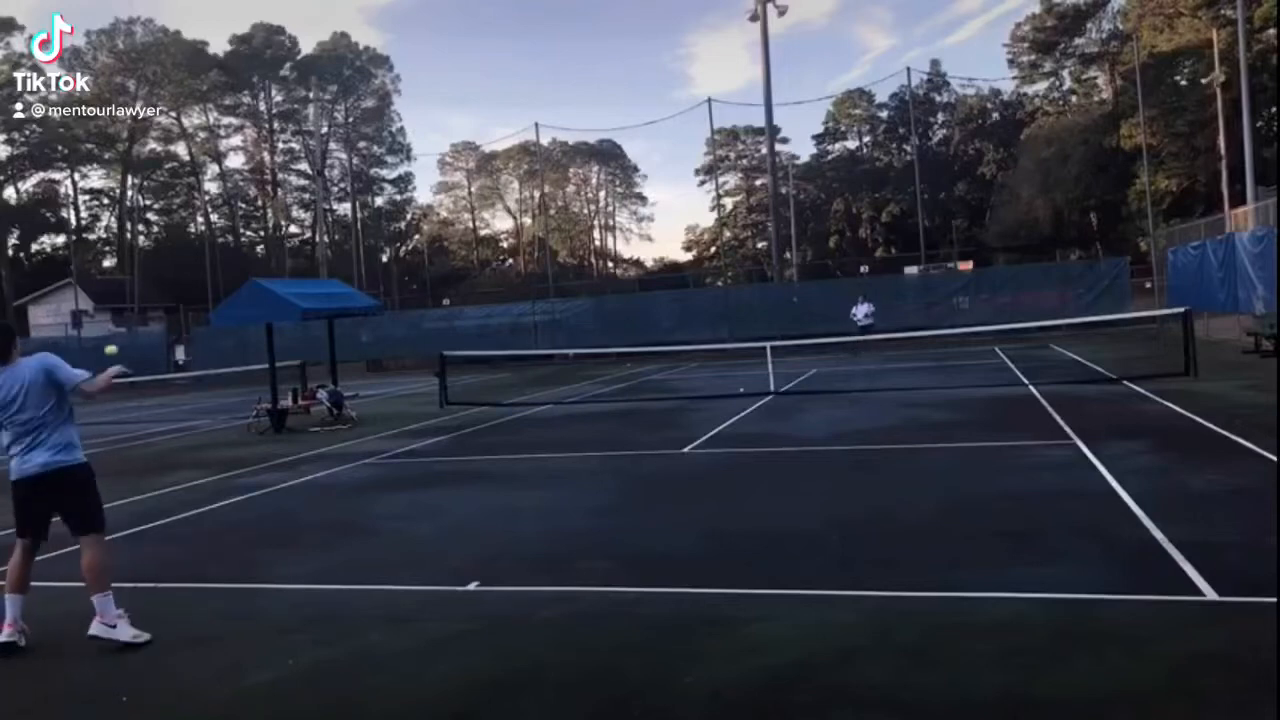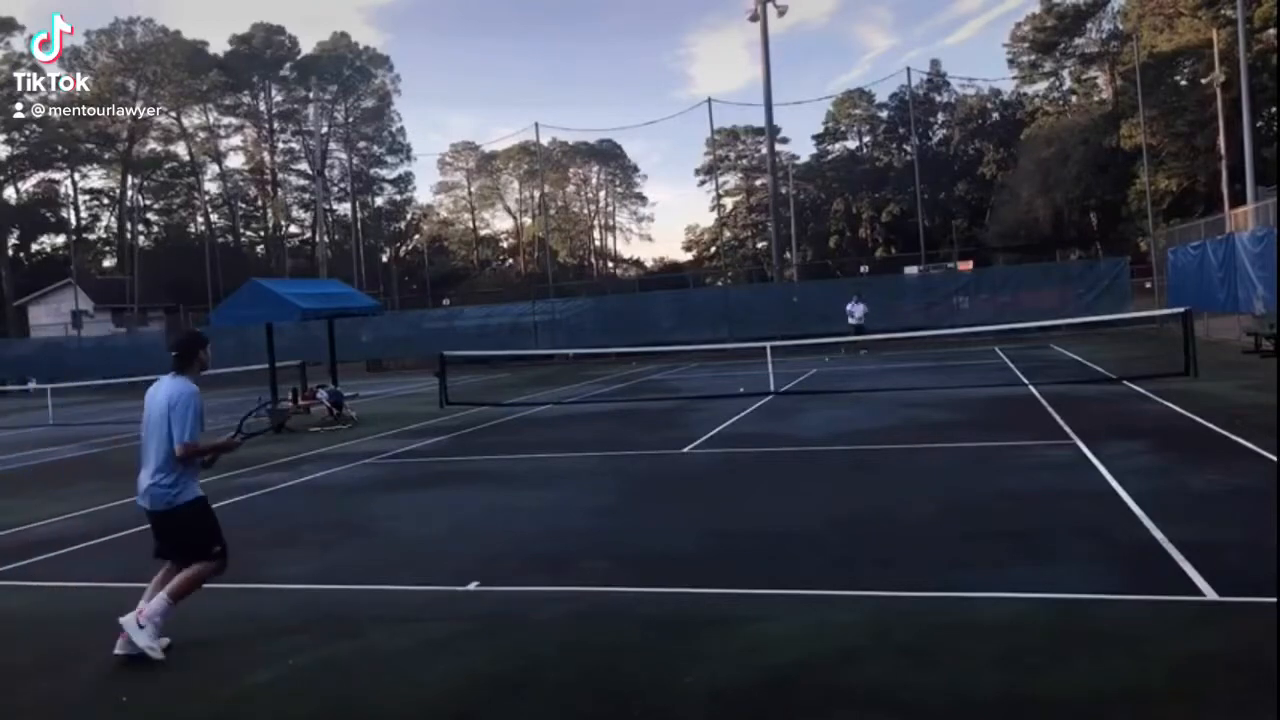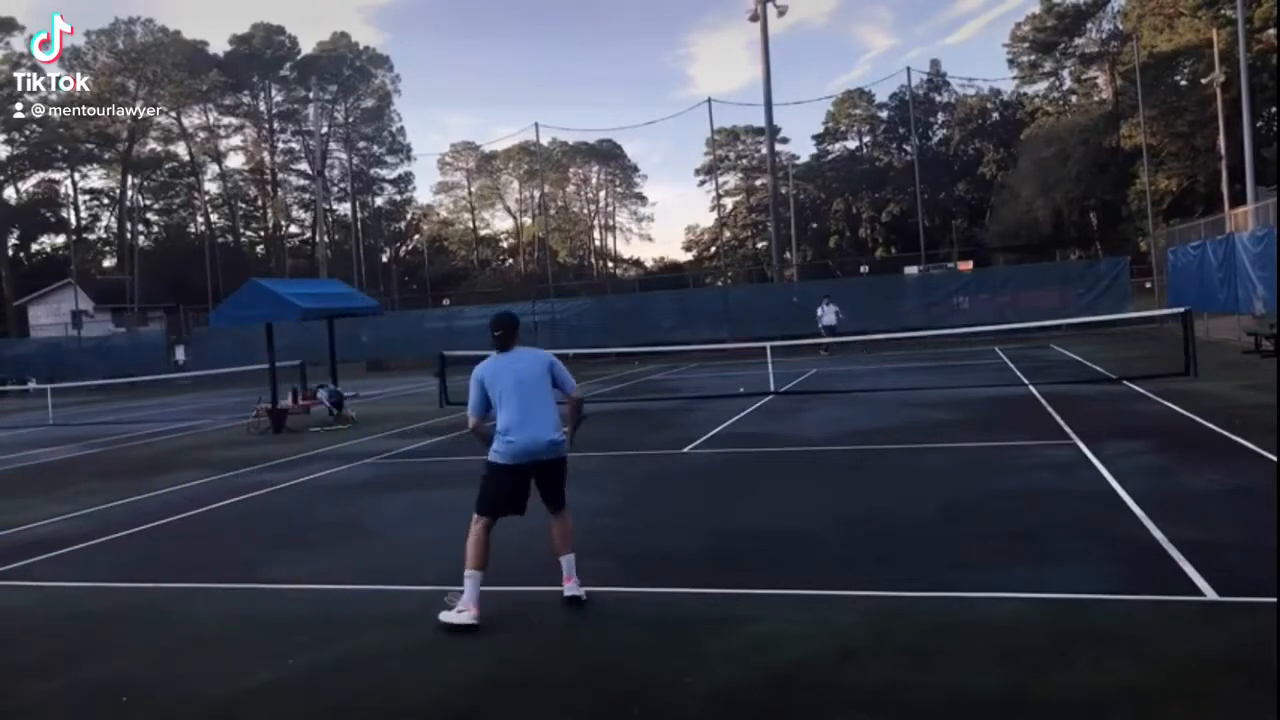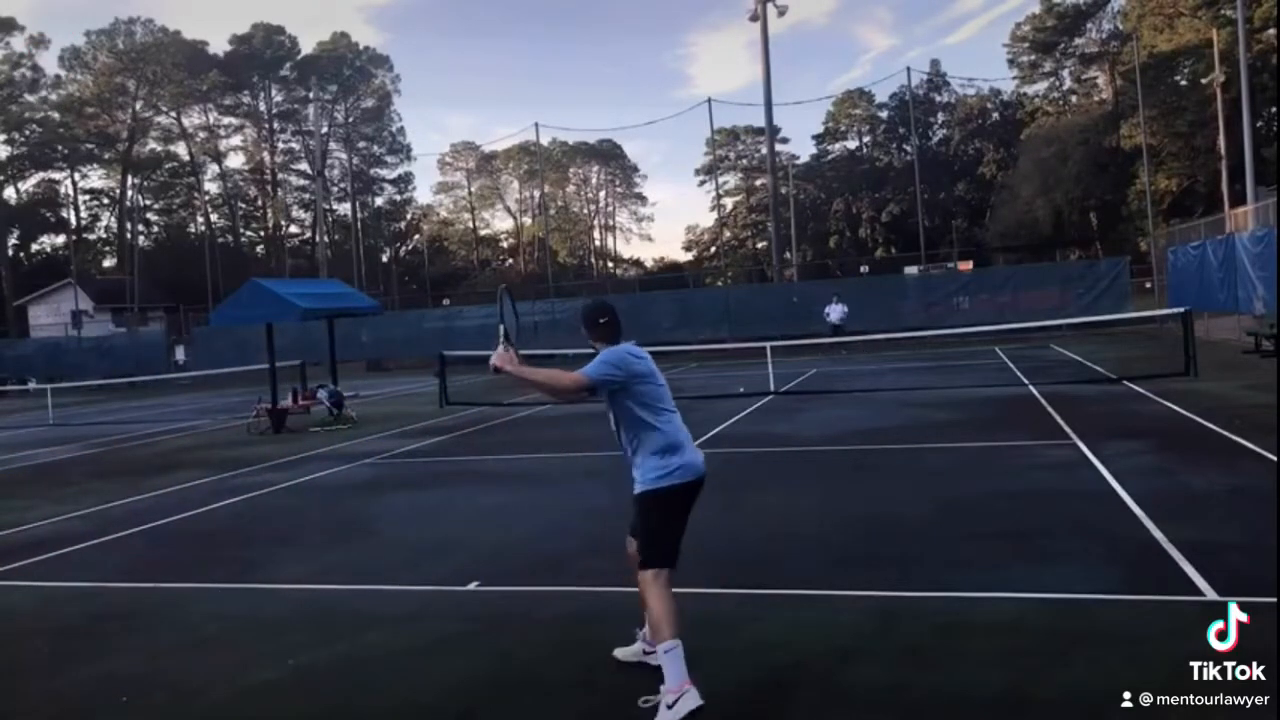
dt=1s
person 1, frame 1
right shoulder: (42, 363)
right elbow: (91, 387)
right wrist: (110, 374)
right hip: (64, 467)
right knee: (92, 538)
right ankle: (106, 618)
person 1, frame 2
left shoulder: (159, 387)
right shoulder: (188, 393)
right elbow: (183, 450)
left wrist: (201, 451)
right wrist: (221, 445)
left hip: (154, 492)
right hip: (178, 494)
left knee: (178, 563)
right knee: (212, 563)
left ankle: (135, 637)
right ankle: (143, 618)
person 1, frame 3
left shoulder: (482, 370)
right shoulder: (543, 357)
left elbow: (474, 425)
right elbow: (575, 399)
right wrist: (571, 429)
left hip: (508, 453)
right hip: (551, 447)
left knee: (481, 524)
right knee: (558, 510)
left ankle: (468, 606)
right ankle: (571, 582)
person 1, frame 4
left shoulder: (619, 357)
right shoulder: (626, 356)
left elbow: (571, 383)
right elbow: (568, 390)
left wrist: (514, 368)
right wrist: (518, 366)
left hip: (666, 475)
right hip: (680, 471)
left knee: (653, 580)
right knee: (639, 548)
right ankle: (652, 645)
